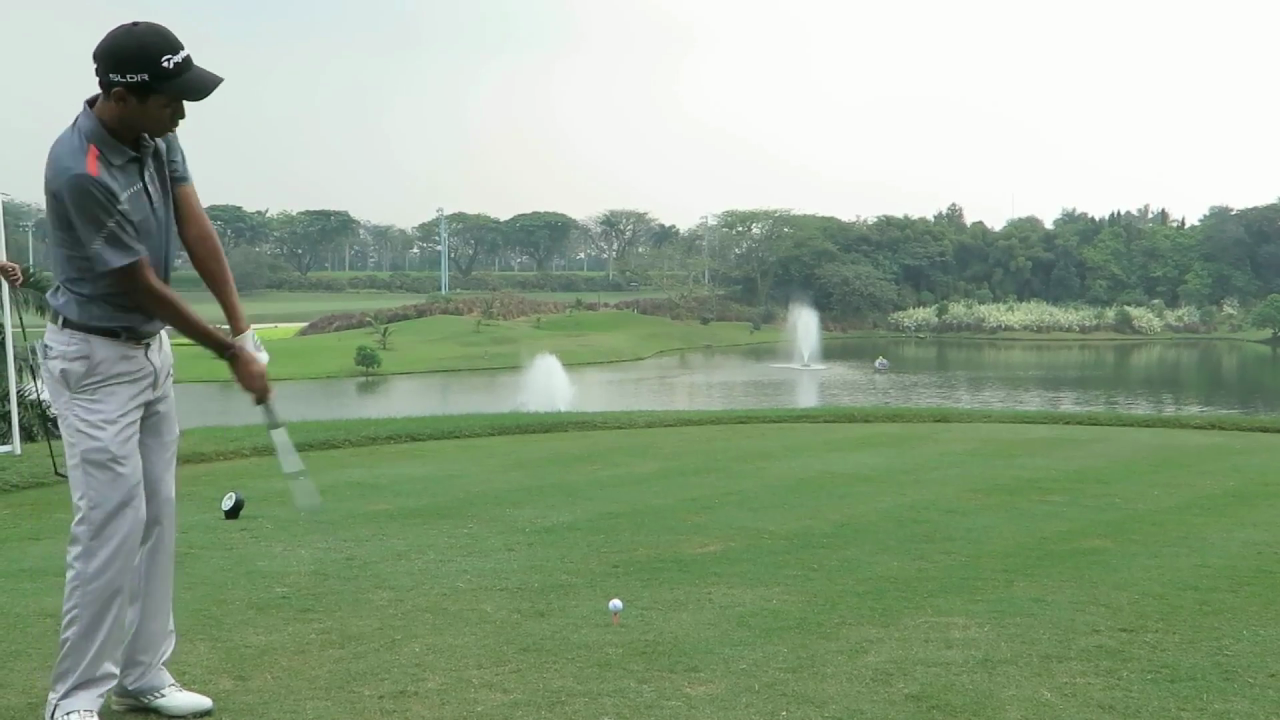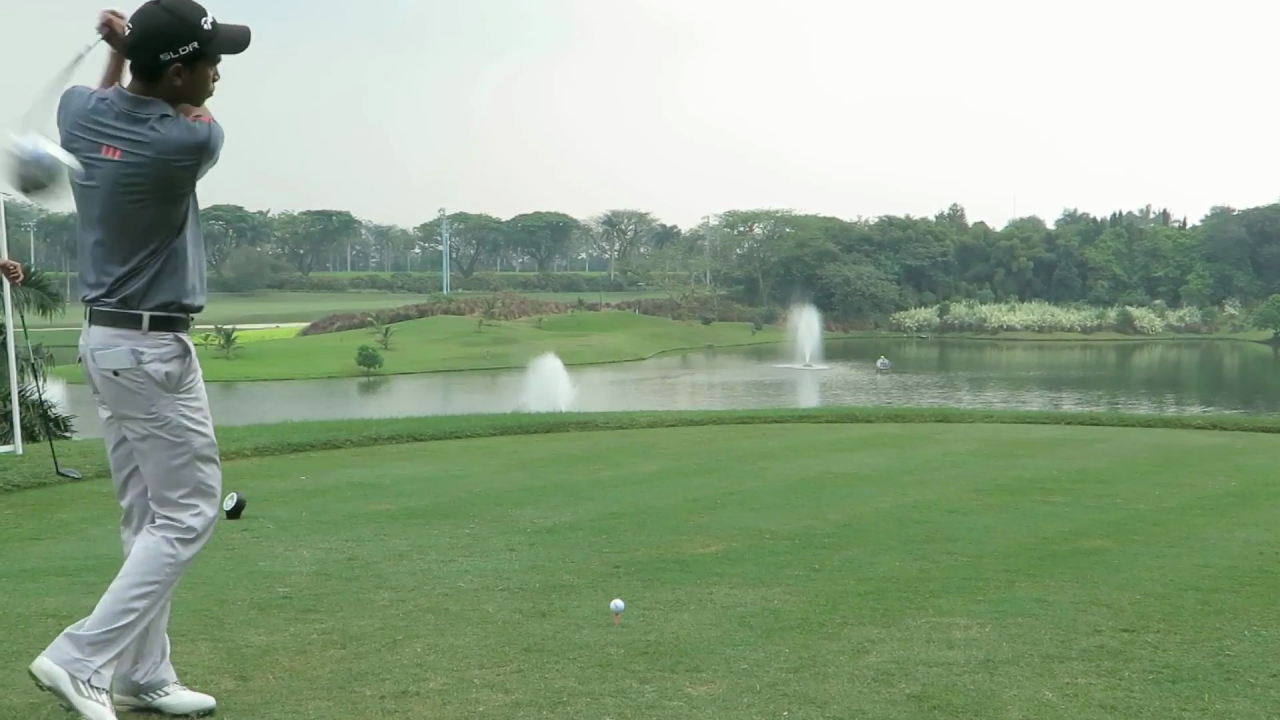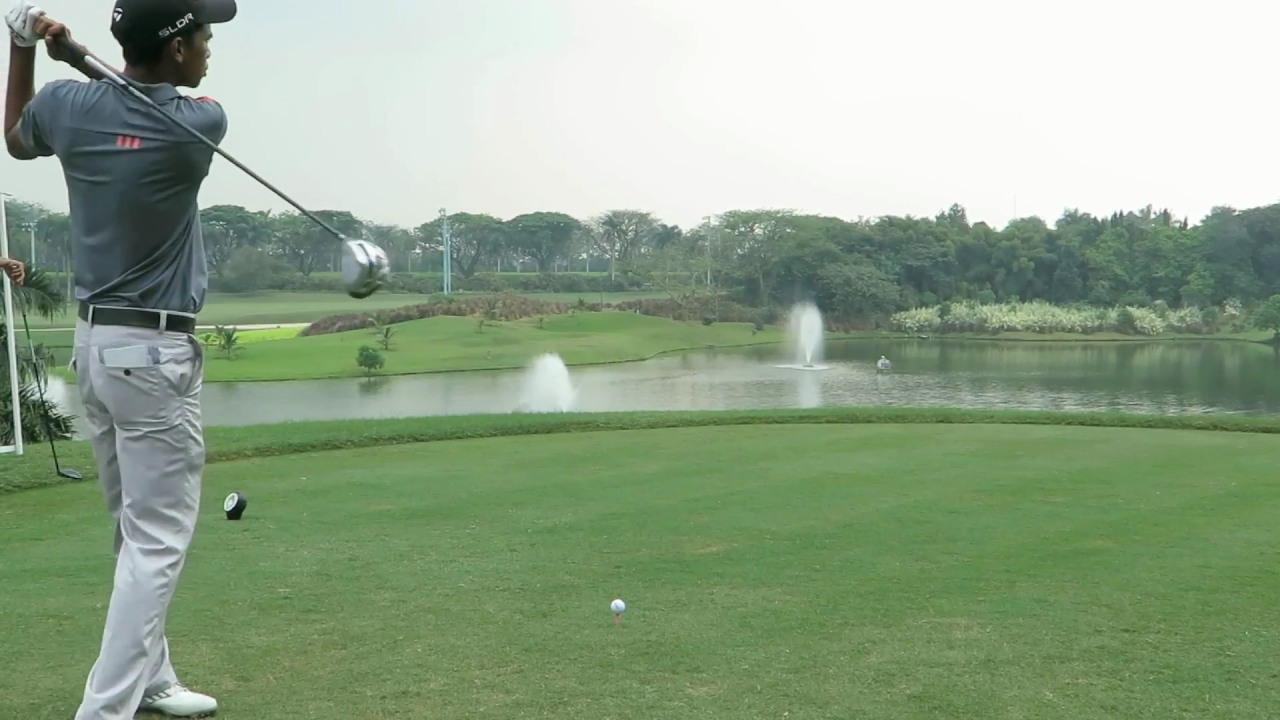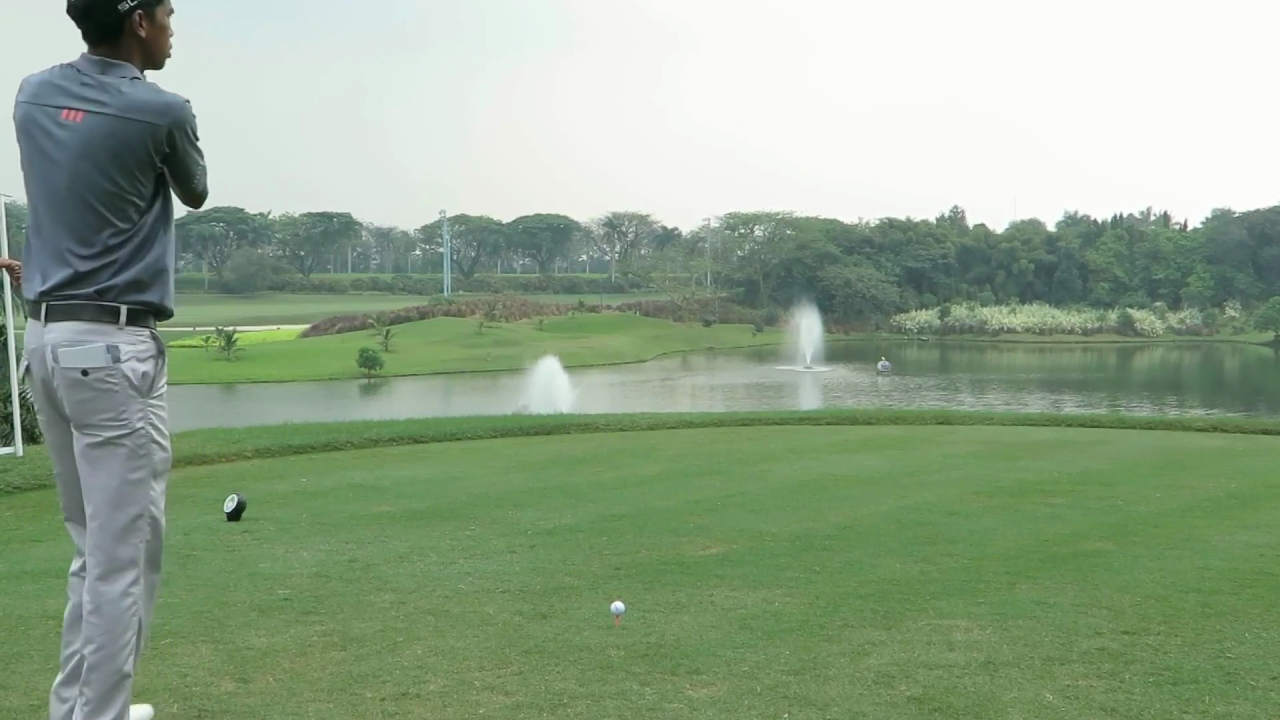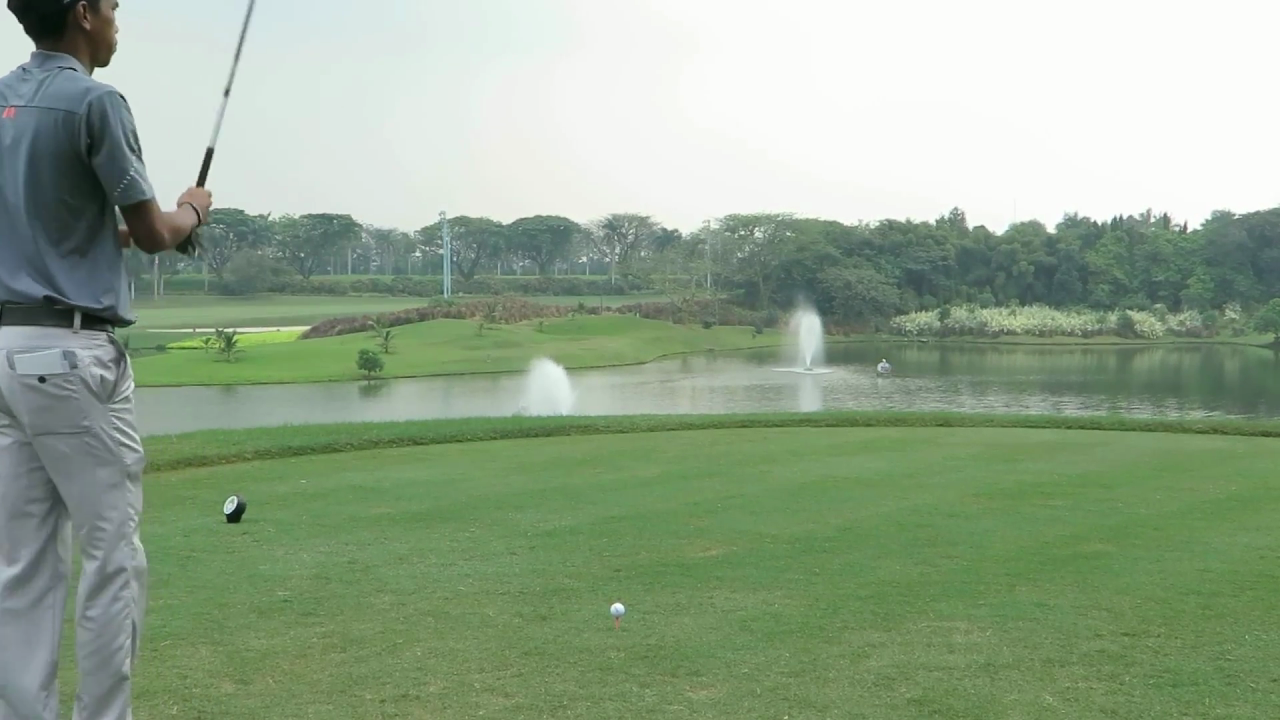
dt=0.4s
person 1, frame 1
left shoulder: (157, 133)
right shoulder: (80, 171)
left elbow: (195, 230)
right elbow: (144, 288)
left wrist: (241, 324)
right wrist: (230, 354)
left hip: (150, 349)
right hip: (92, 358)
left knee: (154, 516)
right knee: (112, 523)
person 1, frame 2
left shoulder: (79, 109)
right shoulder: (183, 142)
left hip: (112, 340)
right hip: (153, 350)
left knee: (150, 516)
right knee: (189, 513)
right ankle: (80, 657)
person 1, frame 3
left shoulder: (65, 105)
right shoulder: (204, 122)
left hip: (93, 341)
right hip: (155, 351)
left knee: (136, 527)
right knee: (158, 537)
person 1, frame 4
left shoulder: (34, 94)
right shoulder: (163, 112)
right elbow: (196, 197)
left hip: (45, 338)
right hip: (114, 347)
left knee: (96, 543)
right knee: (124, 550)
person 1, frame 5
right shoulder: (94, 102)
right elbow: (154, 234)
left wrist: (115, 228)
right wrist: (191, 210)
right hip: (72, 352)
right knee: (112, 556)
